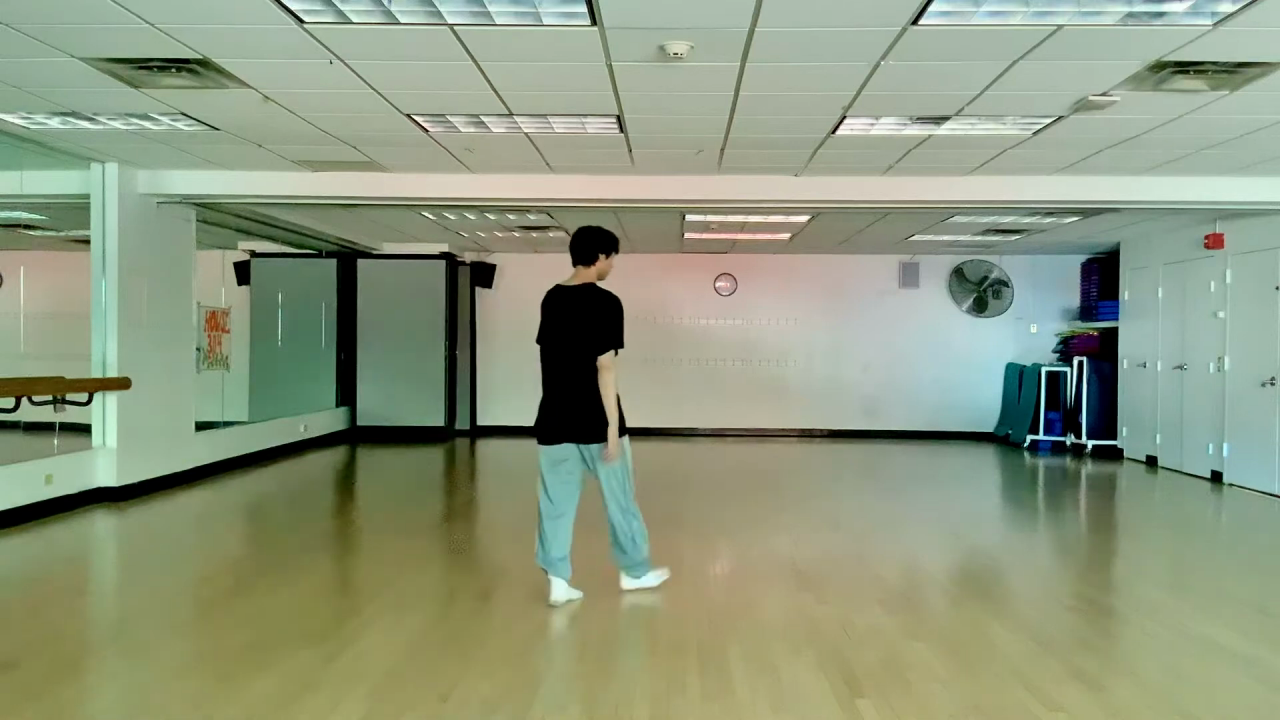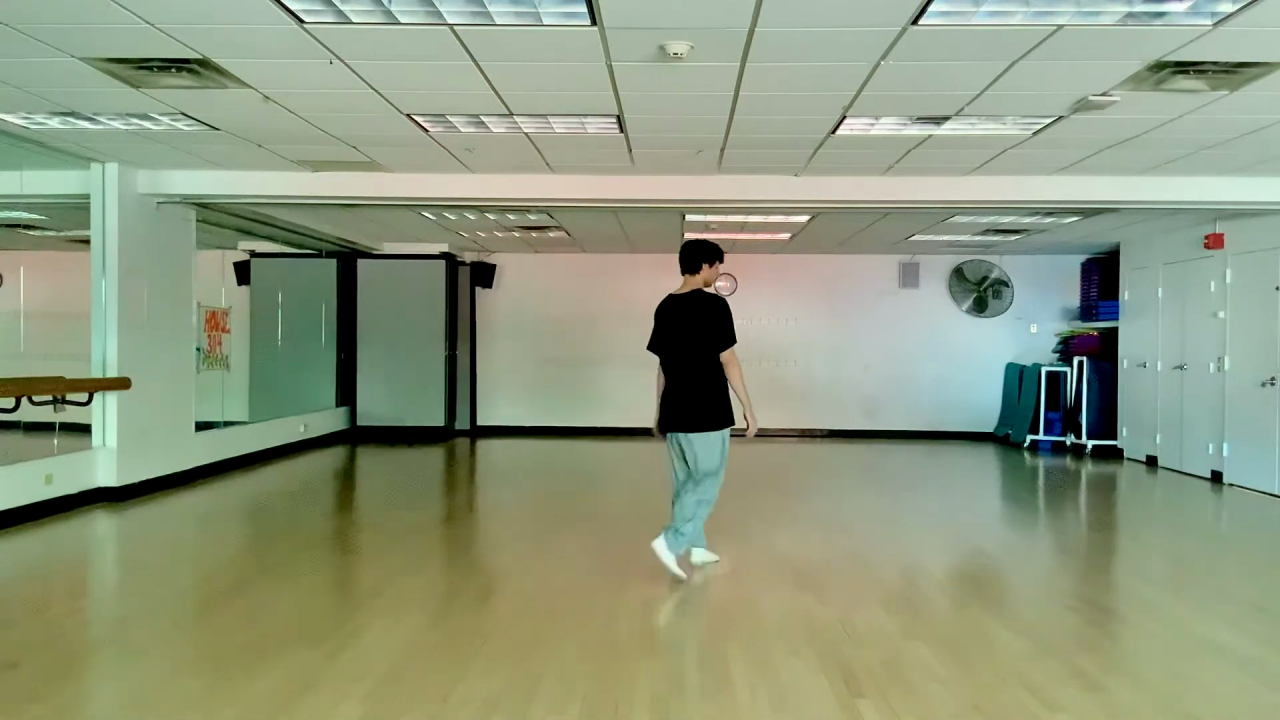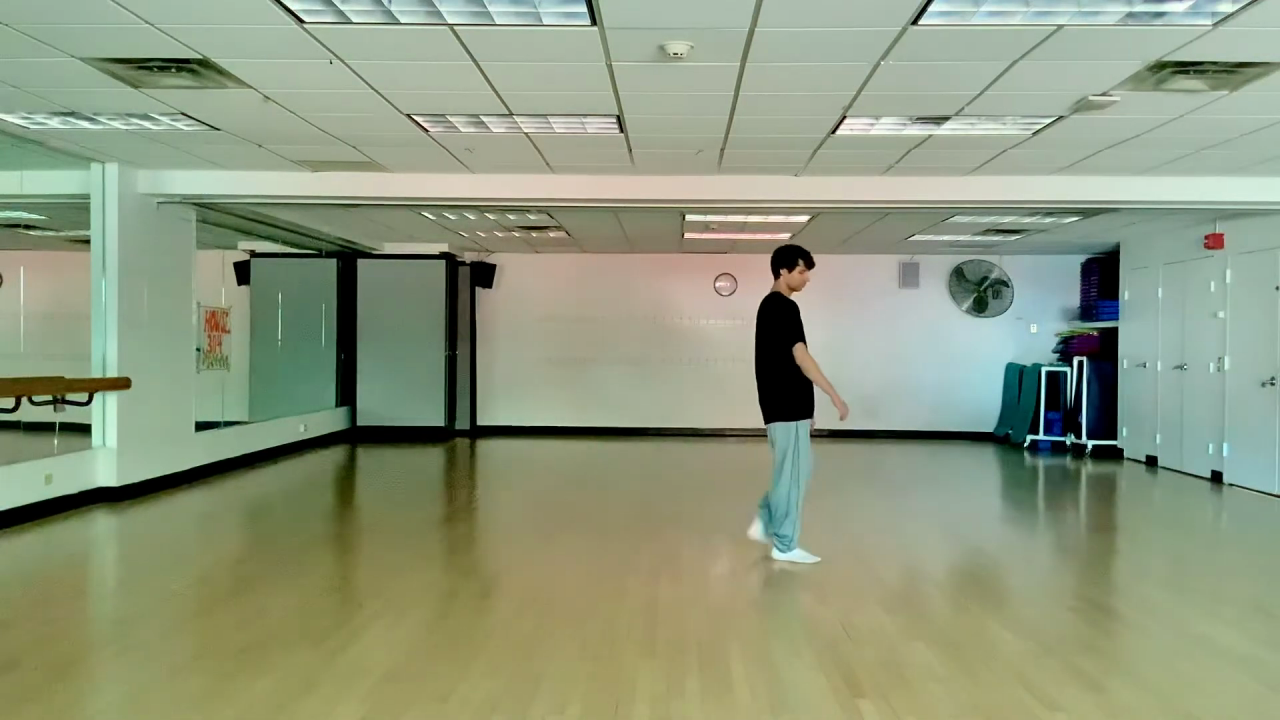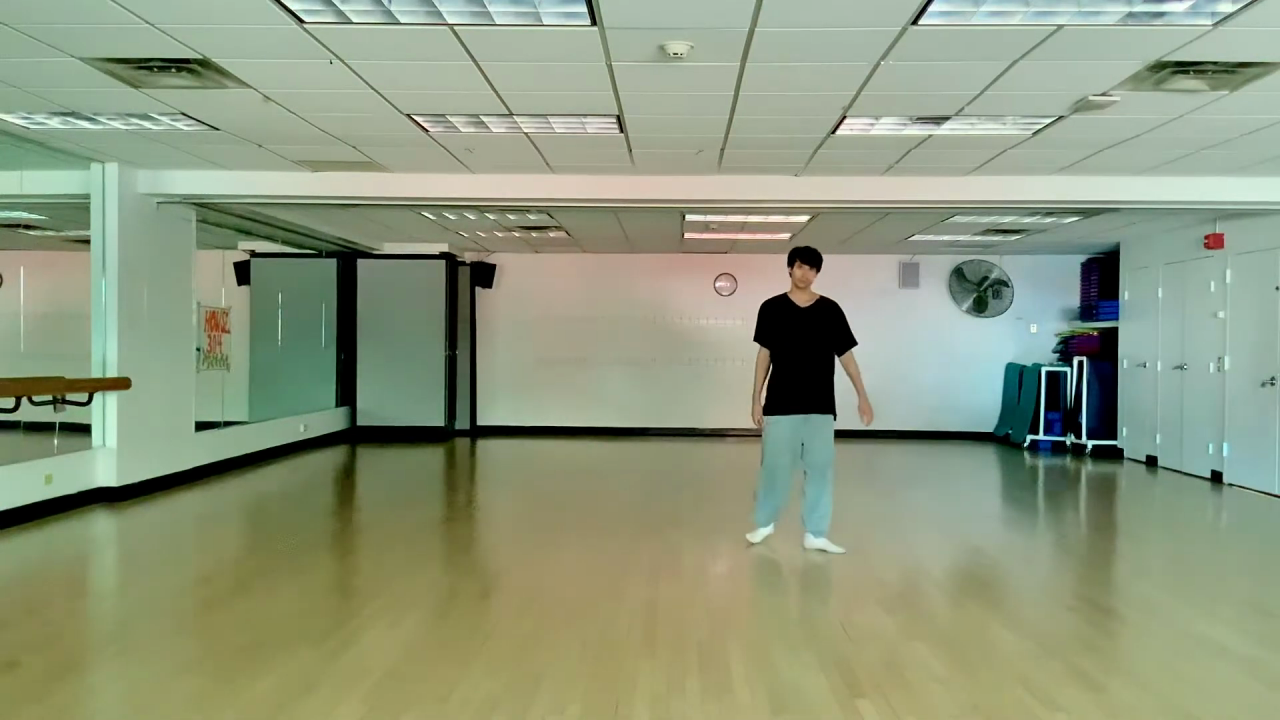
dt=1s
person 1, frame 1
left shoulder: (551, 299)
right shoulder: (604, 303)
right elbow: (605, 367)
right wrist: (613, 424)
left hip: (555, 420)
right hip: (594, 420)
left knee: (555, 502)
right knee: (619, 498)
left ankle: (558, 579)
right ankle: (636, 571)
person 1, frame 2
left shoulder: (665, 308)
right shoulder: (714, 305)
left elbow: (662, 364)
right elbow: (728, 360)
left wrist: (659, 409)
right wrist: (748, 406)
left hip: (674, 412)
right hip: (708, 412)
left knee: (685, 482)
right knee: (706, 483)
left ankle: (696, 546)
right ankle: (670, 541)
person 1, frame 3
left shoulder: (771, 305)
right shoulder: (784, 307)
right elbow: (801, 357)
right wrist: (835, 397)
left hip: (780, 403)
right hip: (790, 406)
left knee: (789, 471)
right knee: (791, 474)
left ankle: (765, 523)
right ankle: (784, 546)
person 1, frame 4
left shoulder: (830, 310)
right shoulder: (772, 308)
left elbow: (845, 354)
right elbow: (764, 355)
left wrist: (862, 395)
right wrist: (756, 399)
left hip: (820, 404)
right hip: (781, 403)
left knee: (820, 468)
right knee: (774, 465)
left ankle: (815, 534)
right ankle: (764, 522)
